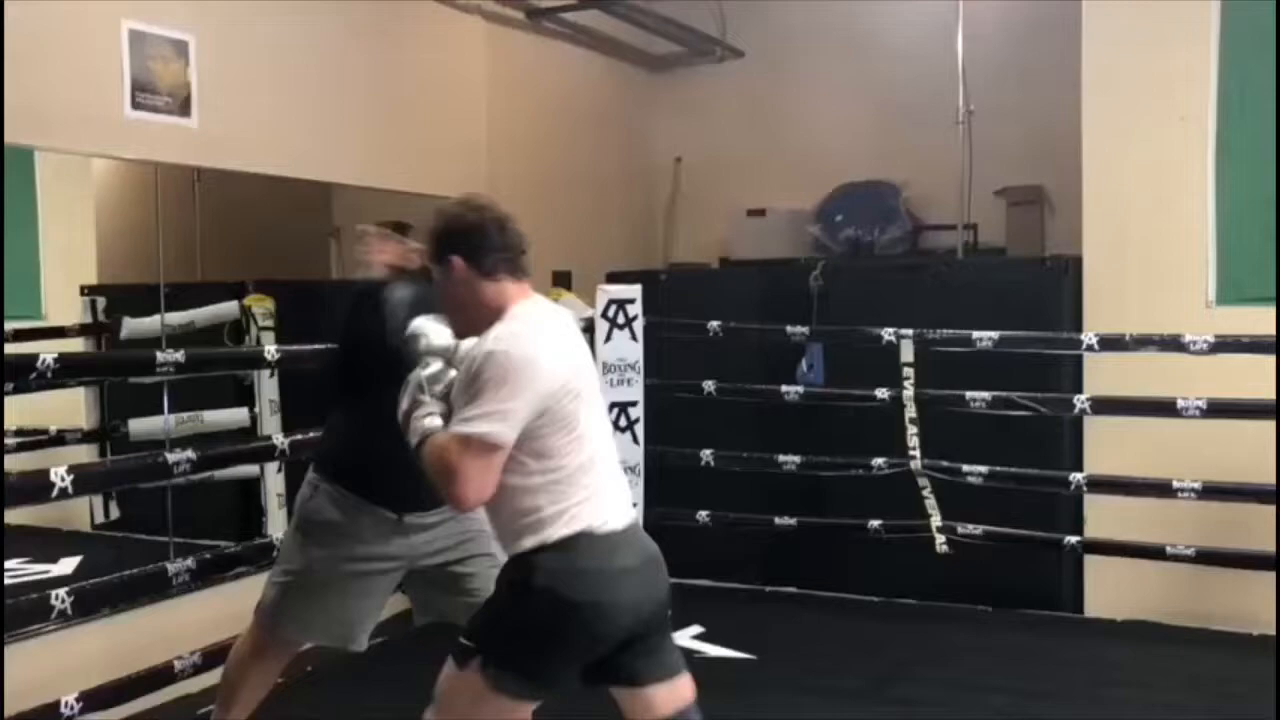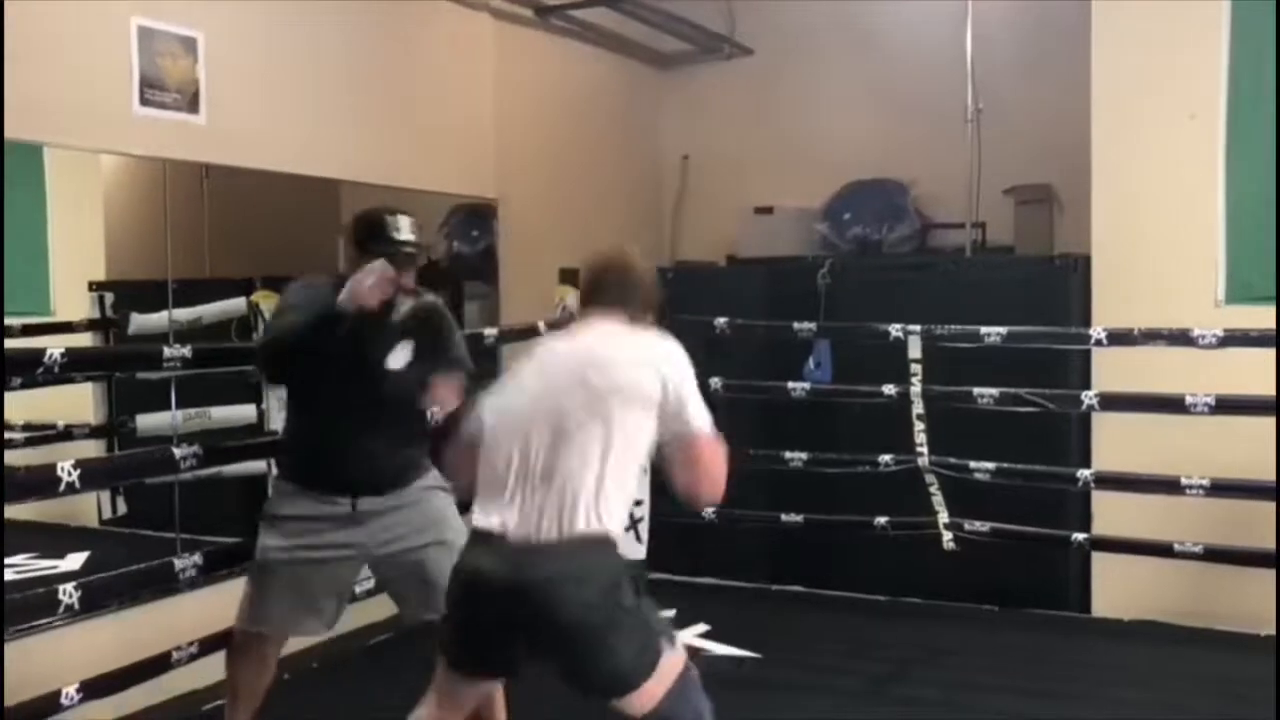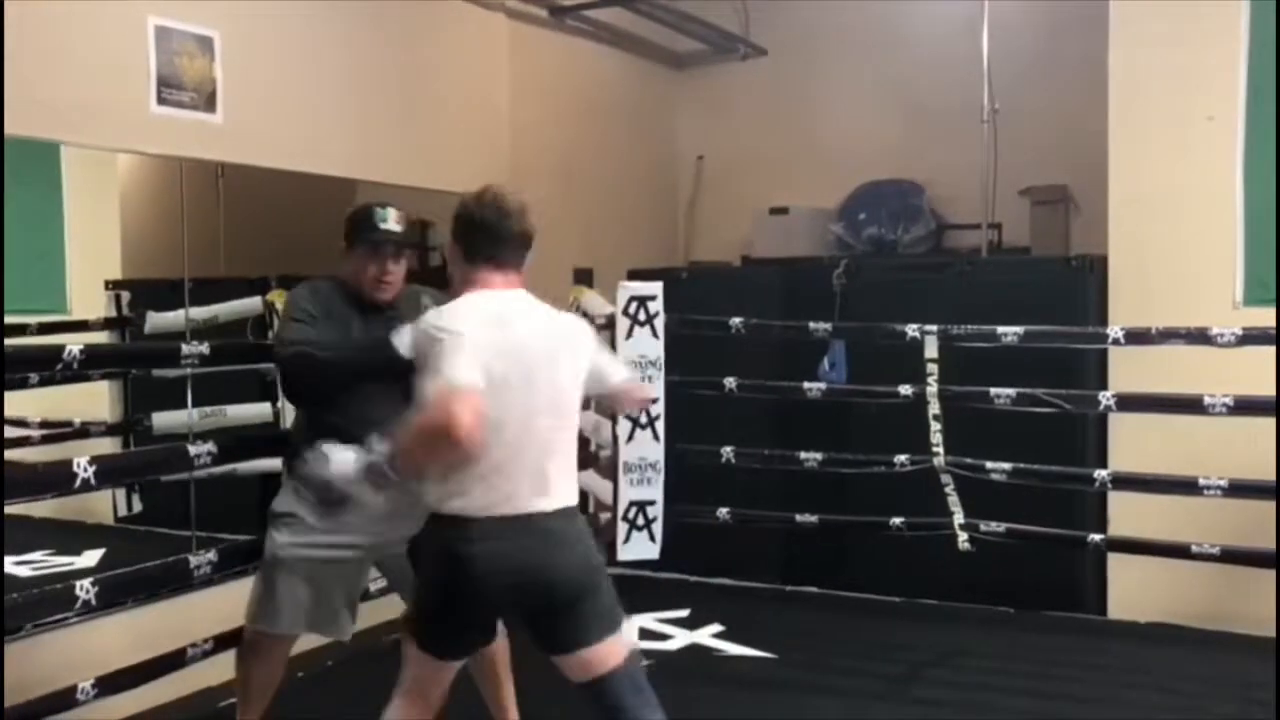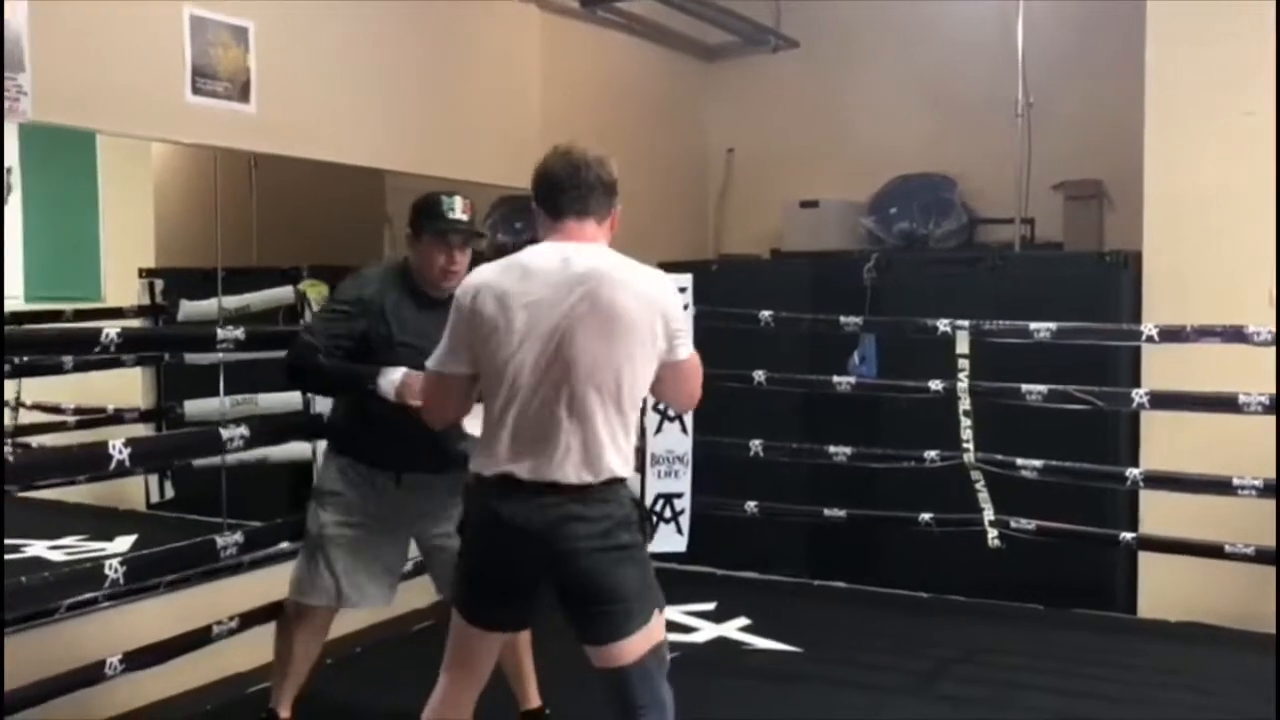
dt=0.7s
person 1, frame 1
left shoulder: (504, 352)
right shoulder: (552, 321)
left elbow: (465, 486)
left wrist: (420, 413)
right wrist: (445, 363)
left hip: (567, 579)
right hip: (635, 564)
person 1, frame 2
left shoulder: (523, 369)
right shoulder: (657, 354)
left elbow: (461, 470)
right elbow: (706, 486)
left hip: (485, 569)
right hip: (575, 574)
person 1, frame 3
left shoulder: (449, 325)
right shoulder: (569, 330)
left elbow: (455, 424)
right elbow: (633, 395)
left wrist: (376, 464)
left hip: (462, 546)
right hip: (557, 543)
person 1, frame 4
left shoulder: (485, 286)
right shoulder: (650, 289)
left elbow: (438, 410)
right elbow: (685, 396)
left hip: (500, 511)
right hip: (595, 518)
person 2, frame 1
right shoulder: (393, 304)
right elbow: (353, 384)
right wrist: (377, 282)
left hip: (443, 510)
right hip: (348, 506)
right knee: (274, 635)
person 2, frame 2
left shoulder: (426, 310)
right shoulder: (310, 296)
left elbow: (464, 379)
right elbow: (276, 362)
left wrist: (448, 389)
right wrist: (345, 307)
left hip: (407, 494)
right hip: (311, 502)
right knee: (258, 629)
person 2, frame 3
left shoulder: (429, 308)
right shoulder: (312, 300)
right elbow: (301, 383)
right wrist: (396, 346)
left hip: (413, 495)
right hip: (320, 500)
right knee: (268, 629)
person 2, frame 4
right shoulder: (369, 291)
right elbow: (301, 364)
right wrist: (382, 379)
left hip: (451, 479)
right hip: (362, 477)
right knee: (312, 602)
